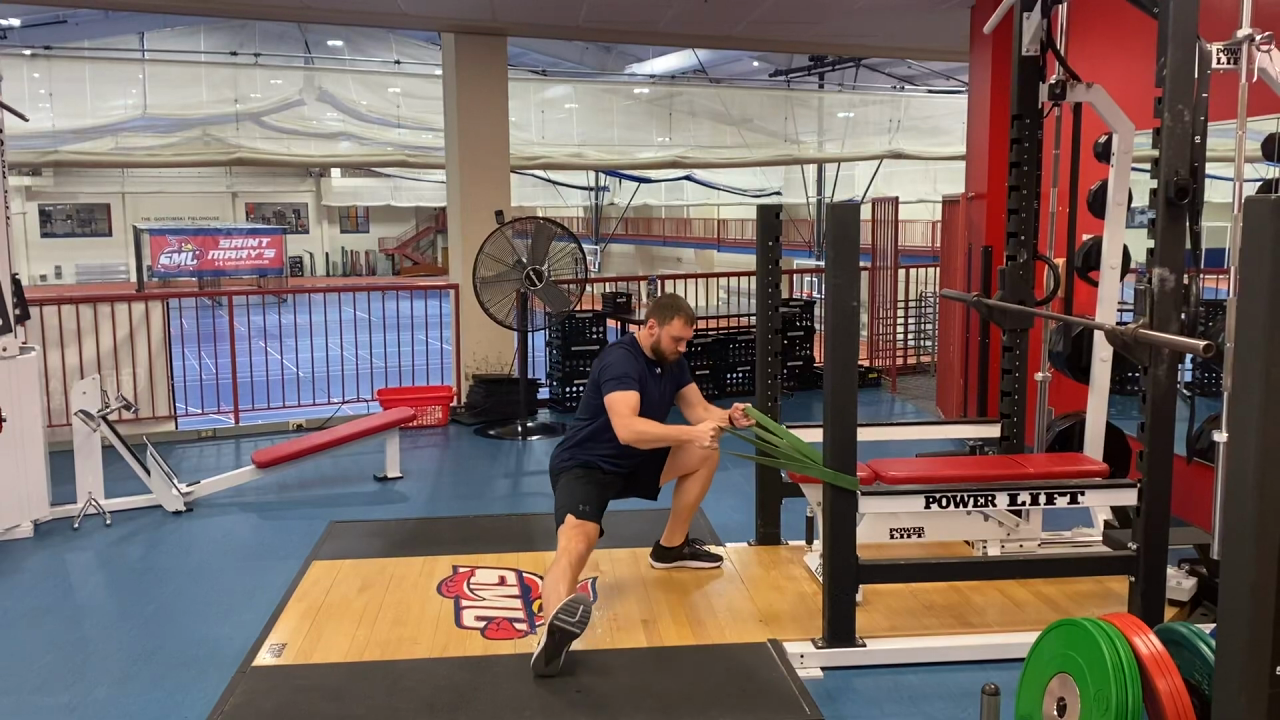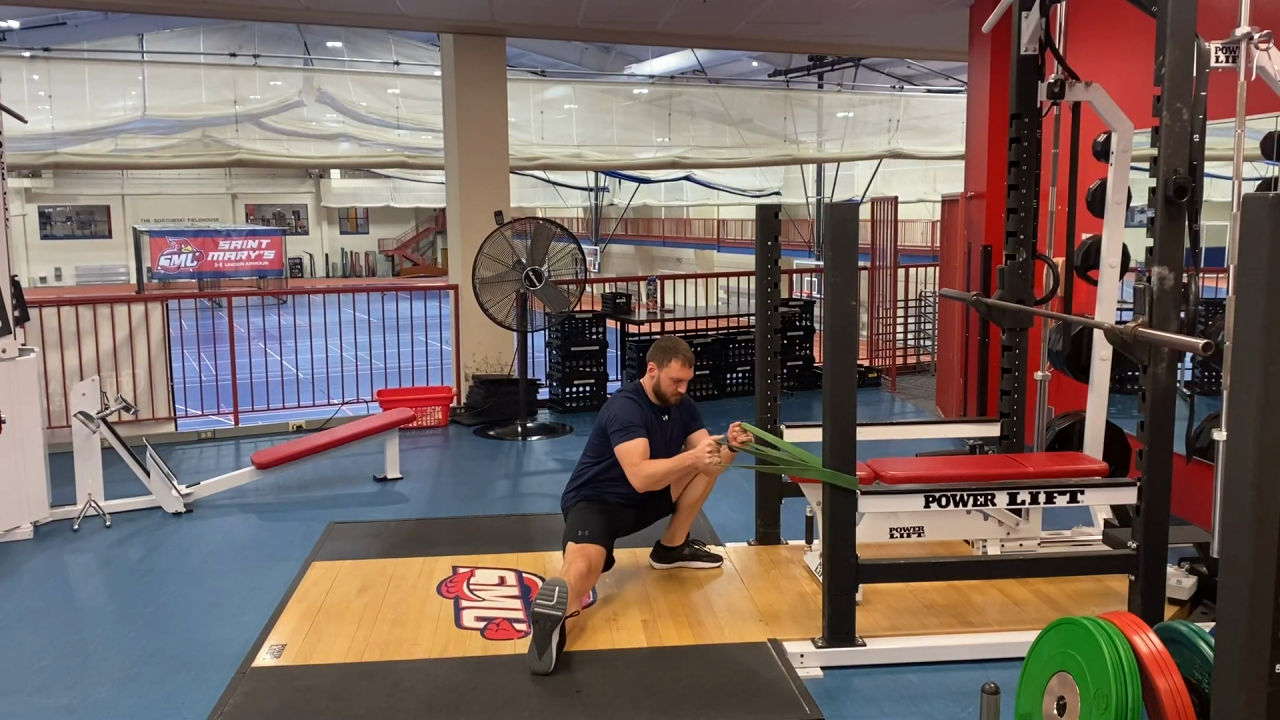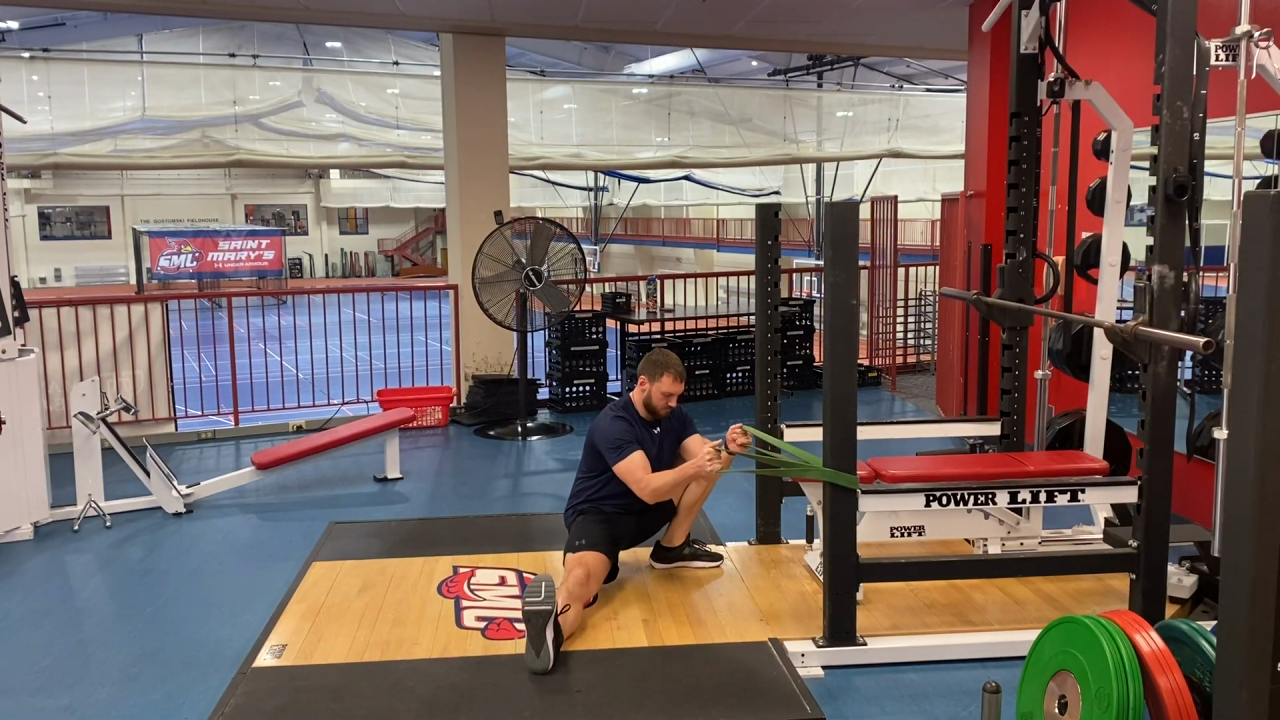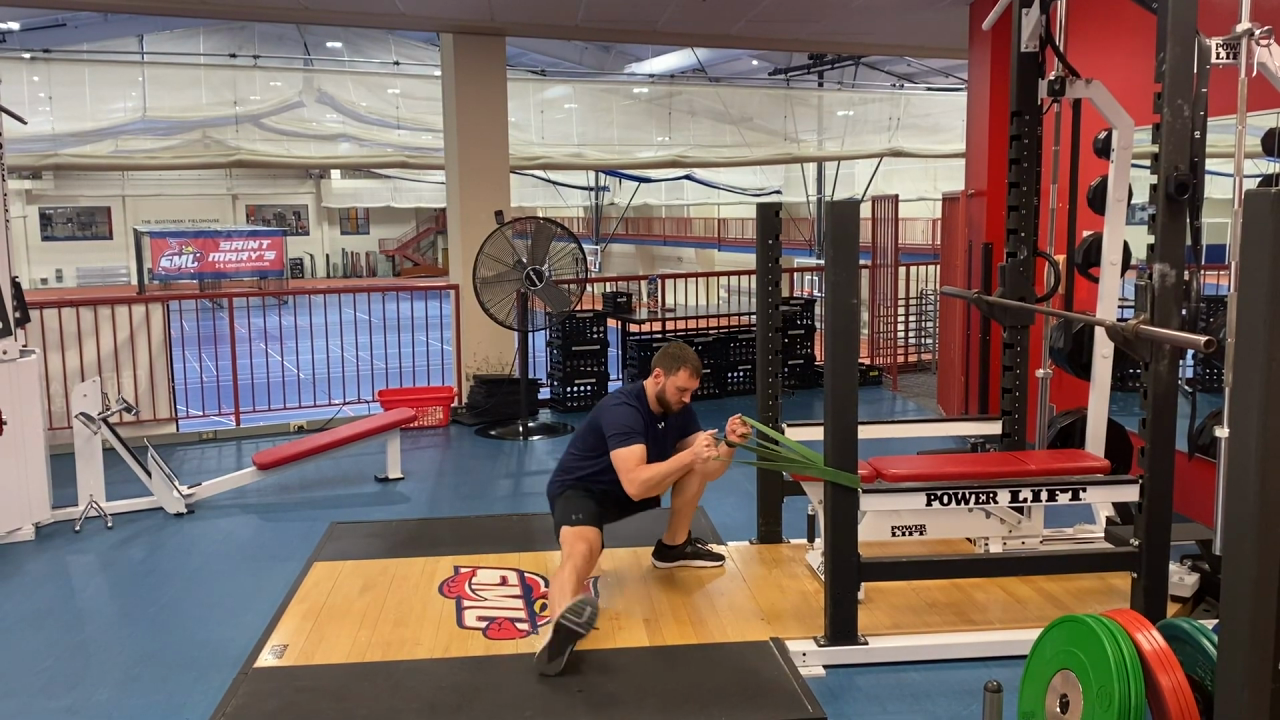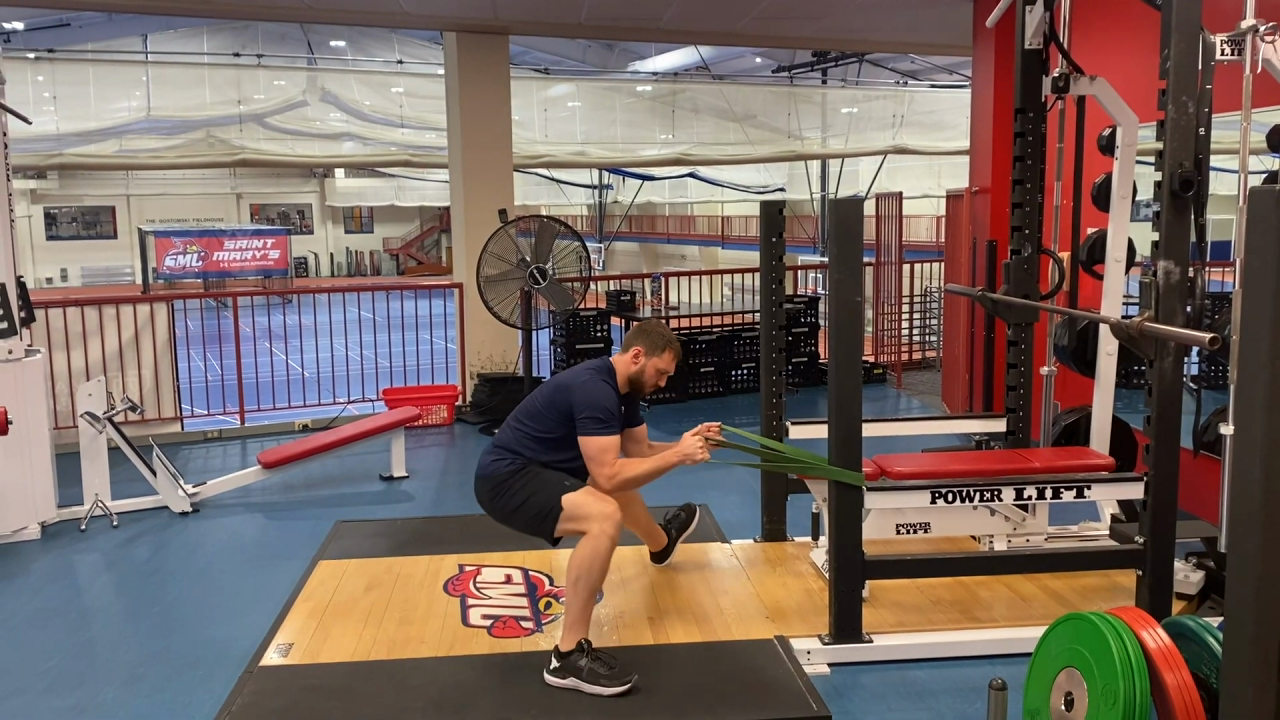
dt=0.7s
person 1, frame 1
left shoulder: (672, 361)
right shoulder: (620, 360)
left elbow: (698, 409)
right elbow: (627, 429)
left wrist: (728, 418)
right wrist: (691, 432)
left hip: (631, 462)
right hip: (584, 467)
left knee: (706, 455)
right knee: (575, 546)
left ankle: (671, 546)
right ankle: (554, 628)
person 1, frame 2
left shoulder: (683, 406)
right shoulder: (625, 407)
left elbow: (709, 464)
right elbow: (640, 476)
left wrist: (729, 447)
right wrist: (692, 457)
left hip: (641, 501)
right hip: (594, 502)
left knee: (707, 468)
right knee: (580, 569)
left ankle: (672, 548)
right ankle: (551, 625)
person 1, frame 3
left shoulder: (674, 415)
right shoulder: (613, 424)
left elbow: (702, 461)
right elbow: (647, 488)
left wrist: (728, 450)
right wrist: (695, 467)
left hip: (644, 511)
right hip: (599, 514)
left knee: (707, 468)
right knee: (581, 577)
left ankle: (673, 548)
person 1, frame 4
left shoulder: (678, 409)
right shoulder: (621, 409)
left elbow: (706, 468)
right elbow: (635, 485)
left wrist: (728, 444)
right wrist: (689, 455)
left hip: (625, 491)
right hip: (578, 490)
left knee: (701, 465)
right knee: (581, 550)
left ankle: (673, 545)
right ankle: (561, 629)
person 1, frame 5
left shoulder: (621, 387)
right shoulder: (594, 388)
left elbow: (639, 452)
right elbow: (608, 477)
left wrist: (688, 443)
right wrist: (676, 456)
left hip: (535, 470)
right hip: (506, 479)
left knee: (620, 492)
right knee: (605, 518)
left ankle: (662, 542)
right ankle: (569, 656)
